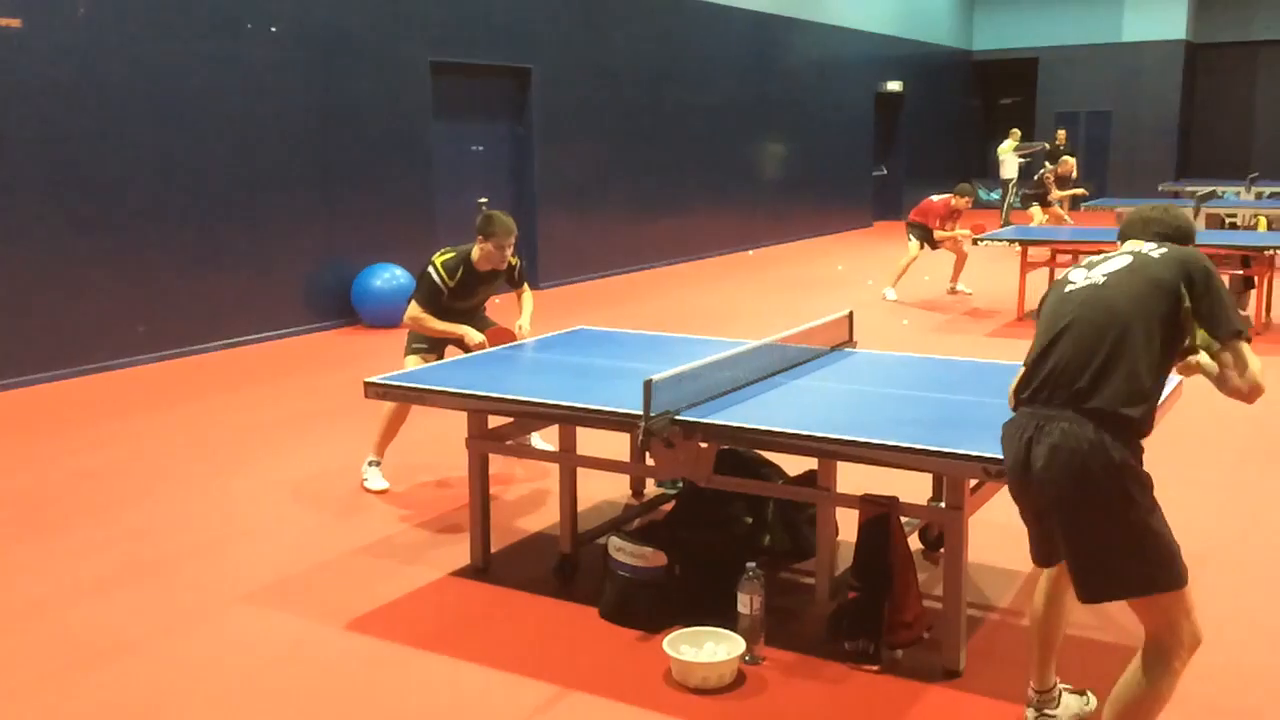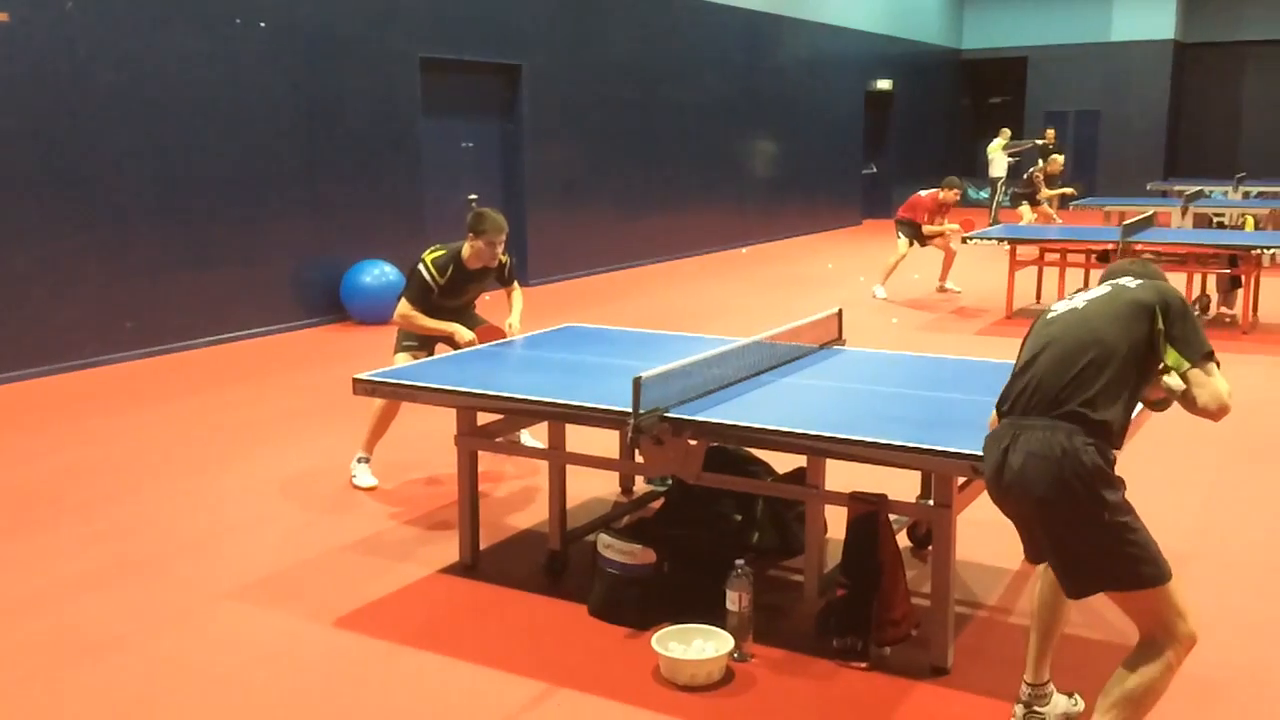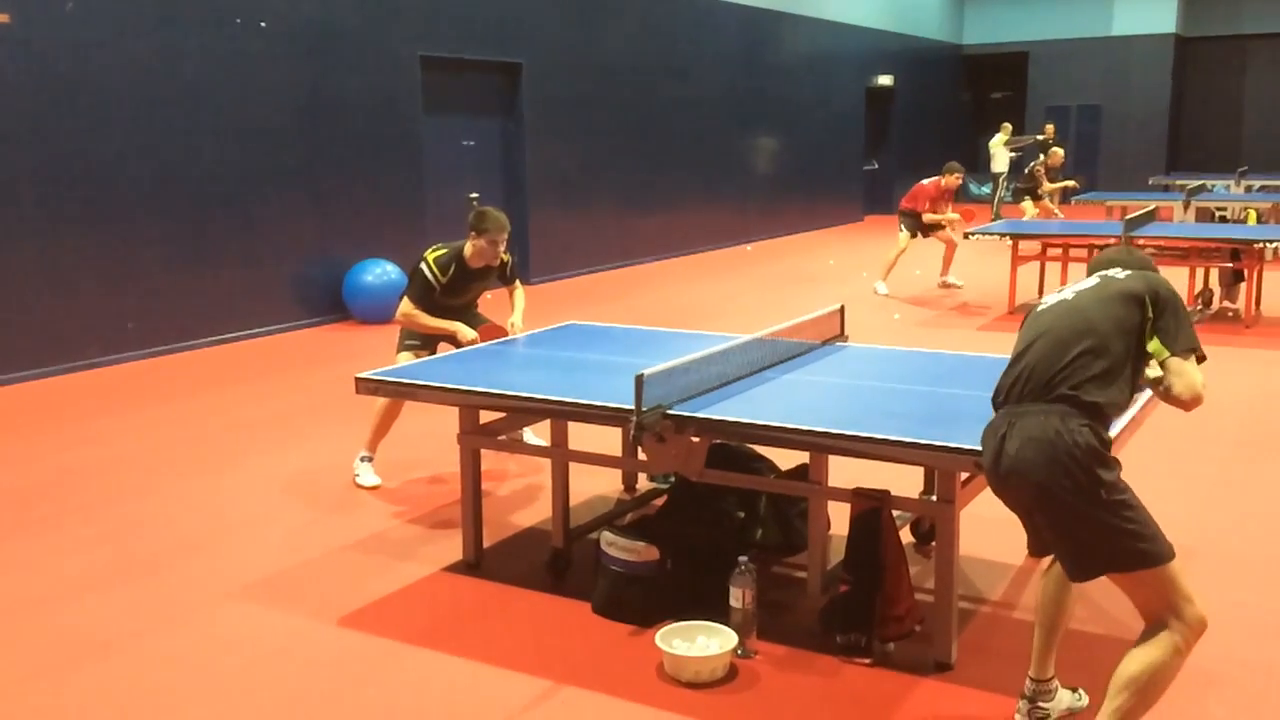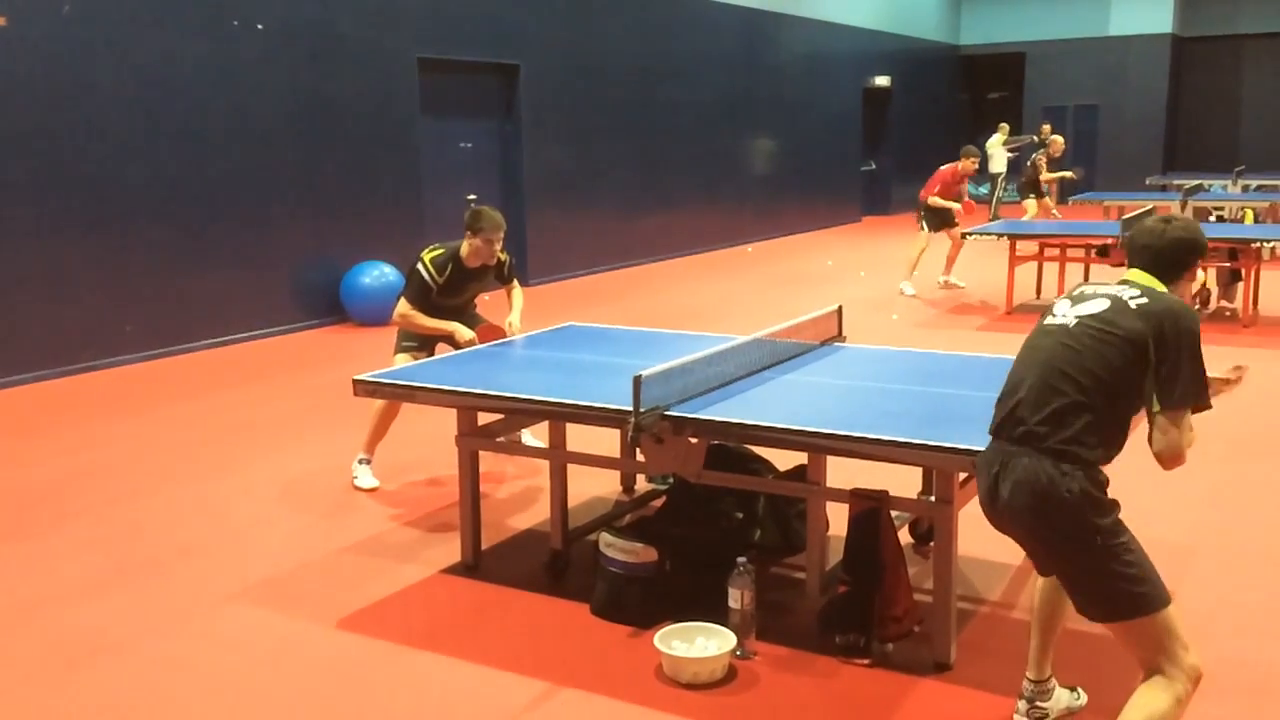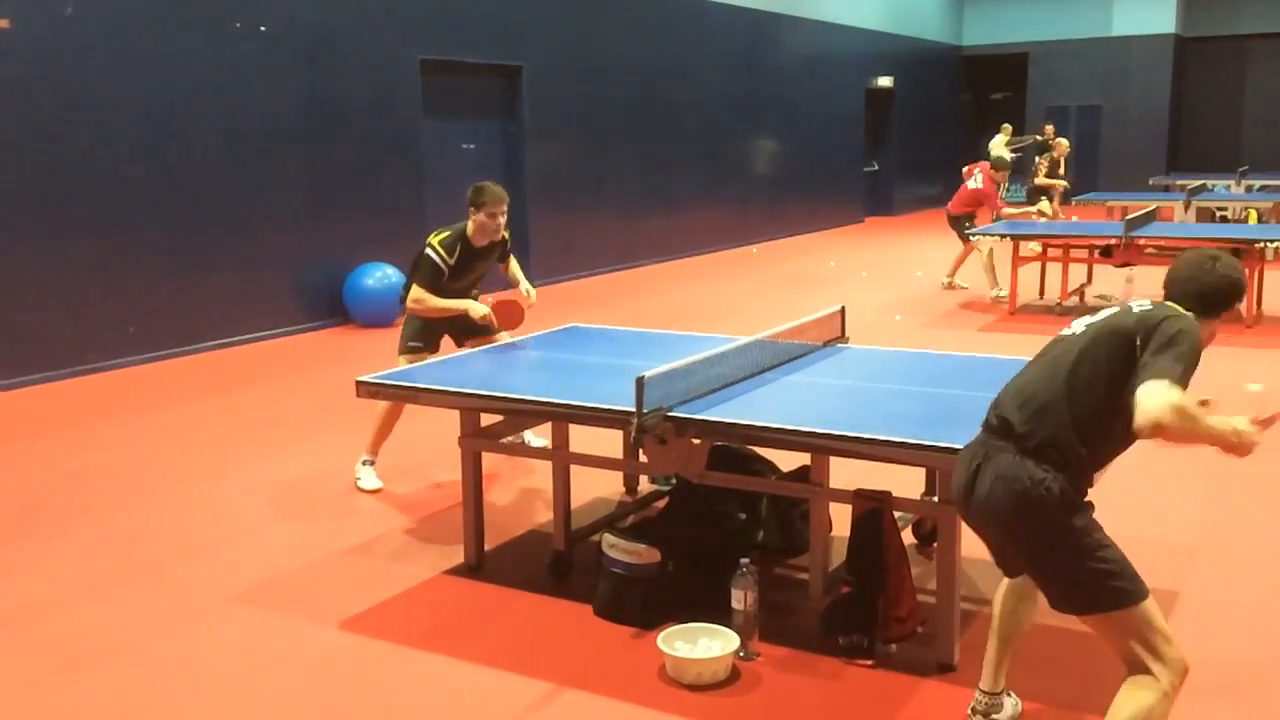
dt=0.4s
person 1, frame 1
left shoulder: (1076, 273)
right shoulder: (1186, 264)
right elbow: (1247, 384)
right wrist: (1197, 360)
left hip: (1023, 443)
right hip: (1091, 453)
left knee: (1061, 564)
right knee: (1174, 638)
person 1, frame 2
left shoulder: (1061, 309)
right shoulder: (1160, 296)
right elbow: (1214, 402)
right wrist: (1166, 384)
left hip: (1003, 456)
right hip: (1065, 461)
left knee: (1063, 554)
right knee: (1170, 637)
person 1, frame 3
left shoulder: (1055, 299)
right shoulder: (1151, 287)
right elbow: (1188, 393)
right wrist: (1146, 369)
left hip: (1003, 444)
right hip: (1060, 448)
left knee: (1067, 550)
right knee: (1179, 622)
person 1, frame 4
left shoulder: (1077, 297)
right shoulder: (1172, 316)
right elbow: (1170, 451)
left wrist: (1186, 392)
right wrist: (1176, 408)
left hip: (997, 472)
right hip: (1054, 487)
left knee: (1061, 561)
right knee: (1175, 671)
person 1, frame 5
left shoulder: (1115, 320)
right shoulder: (1178, 327)
right elbow: (1153, 416)
right wrist: (1227, 434)
left hip: (974, 472)
right hip: (1031, 488)
left knee: (1033, 562)
right knee: (1160, 668)
person 2, frame 1
left shoulder: (509, 262)
right shoulder: (446, 267)
left elbow: (524, 291)
right elbow: (412, 318)
left wrist: (524, 318)
right wrist: (461, 332)
left hip: (472, 319)
right hip: (431, 323)
left ankle: (524, 433)
right ankle: (374, 462)
person 2, frame 2
left shoulder: (499, 260)
right shoulder: (437, 264)
left elbow: (513, 289)
right elbow: (402, 315)
left wrist: (514, 316)
right wrist: (452, 330)
left hip: (462, 317)
right hip: (421, 320)
left ankle: (514, 430)
right ankle: (362, 458)
person 2, frame 3
left shoulder: (501, 259)
right shoulder: (438, 263)
left elbow: (515, 288)
right elbow: (404, 314)
left wrist: (516, 315)
right wrist: (454, 329)
left hip: (465, 315)
right hip: (423, 320)
left ankle: (516, 428)
right ankle: (365, 457)
person 2, frame 4
left shoulder: (498, 259)
right shoulder: (435, 263)
left elbow: (513, 288)
right elbow: (401, 315)
left wrist: (514, 315)
right wrist: (452, 329)
left hip: (462, 315)
right hip: (421, 320)
left ankle: (514, 431)
right ankle: (364, 460)
person 2, frame 5
left shoulder: (499, 237)
right shoulder: (442, 247)
left elbow: (507, 261)
right elbow: (414, 302)
left wrist: (522, 283)
right wrist: (466, 306)
left hip: (466, 307)
right hip: (426, 310)
left ankle: (515, 432)
right ankle: (367, 460)
